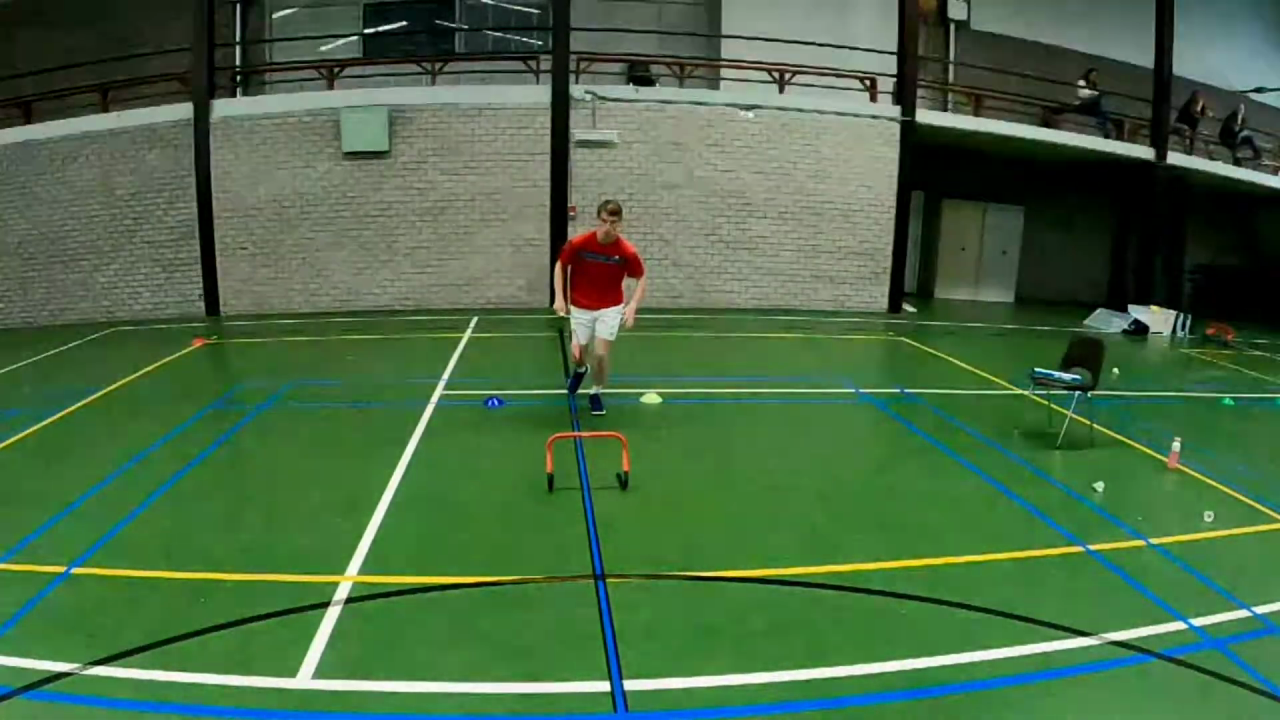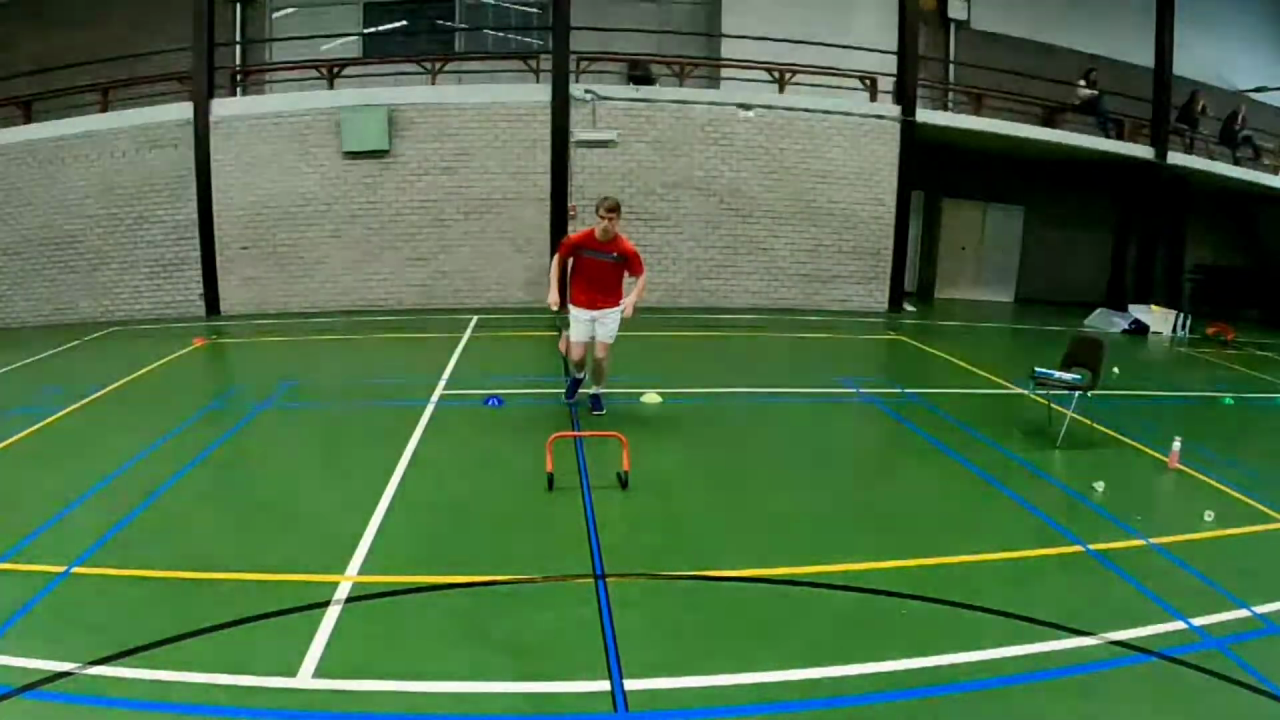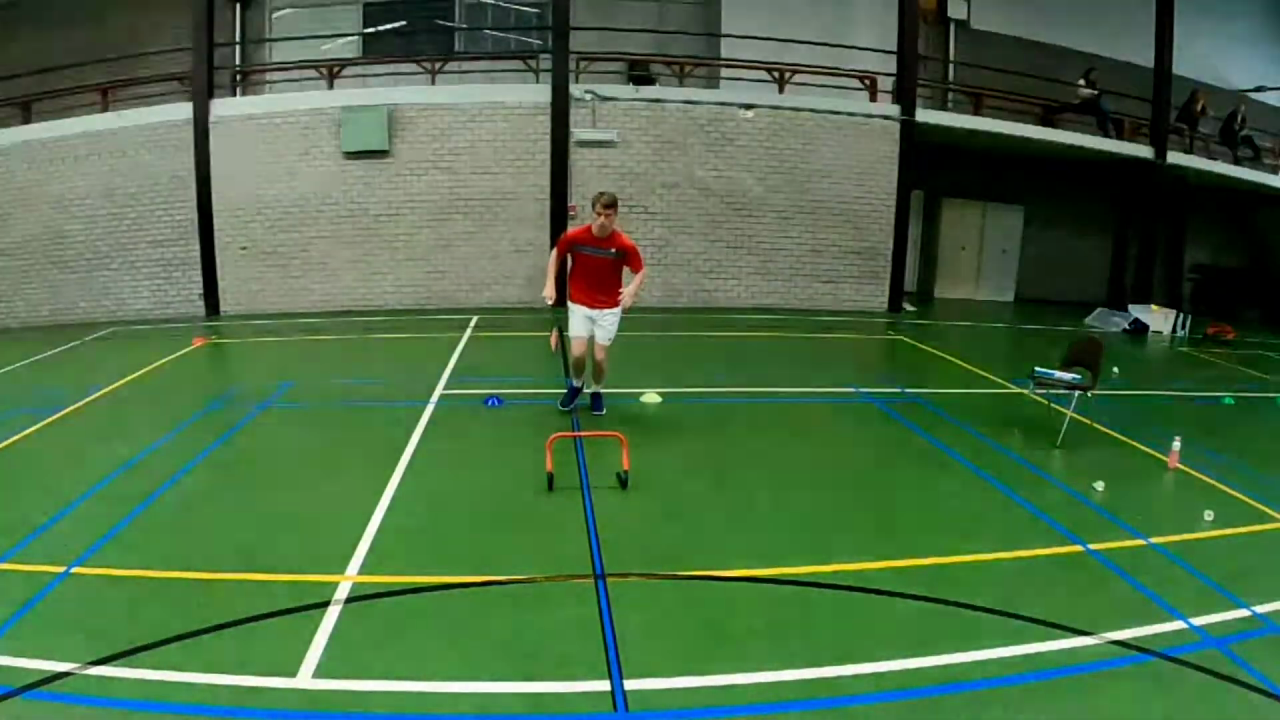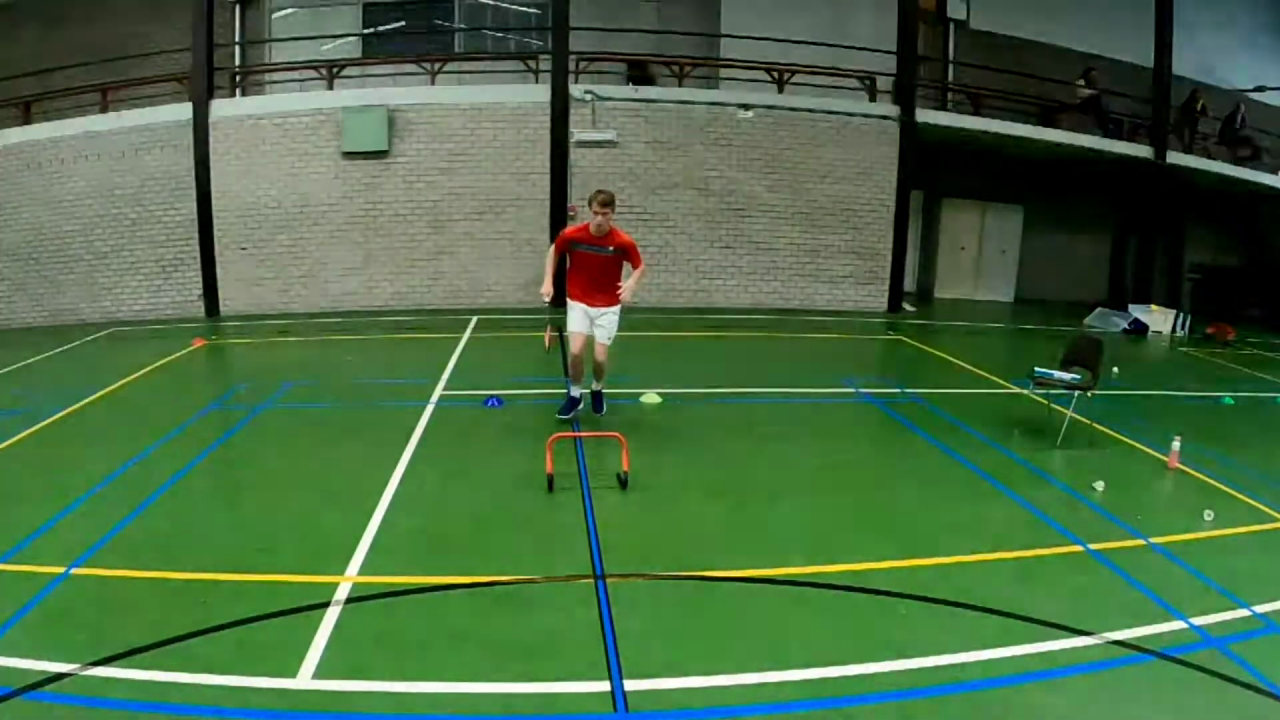
dt=0.5s
person 1, frame 1
left shoulder: (627, 252)
right shoulder: (578, 244)
left elbow: (641, 278)
right elbow: (560, 265)
left wrist: (633, 305)
right wrist: (559, 297)
left hip: (610, 308)
right hip: (580, 307)
left knee: (601, 354)
right knee: (578, 356)
left ankle: (596, 393)
right ankle: (580, 369)
person 1, frame 2
left shoulder: (626, 249)
right shoulder: (577, 241)
left elbow: (641, 276)
right elbow: (558, 259)
left wrist: (632, 298)
right wrist: (553, 290)
left hip: (610, 309)
right hip: (580, 307)
left knee: (600, 356)
right knee: (576, 357)
left ankle: (596, 393)
right ankle: (577, 376)
person 1, frame 3
left shoulder: (625, 245)
right shoulder: (574, 237)
left elbow: (640, 271)
right elbow: (555, 254)
left wrist: (632, 289)
right wrist: (550, 284)
left hip: (609, 308)
right hip: (579, 304)
left knee: (600, 357)
right knee: (578, 354)
left ankle: (596, 392)
right ankle: (576, 385)
person 1, frame 4
left shoulder: (623, 242)
right shoulder: (571, 235)
left elbow: (639, 266)
right elbow: (554, 251)
left wrist: (631, 283)
right wrist: (548, 281)
left hip: (608, 306)
right hip: (578, 302)
left knee: (600, 357)
right knee: (576, 351)
left ankle: (597, 390)
right ankle: (575, 396)
